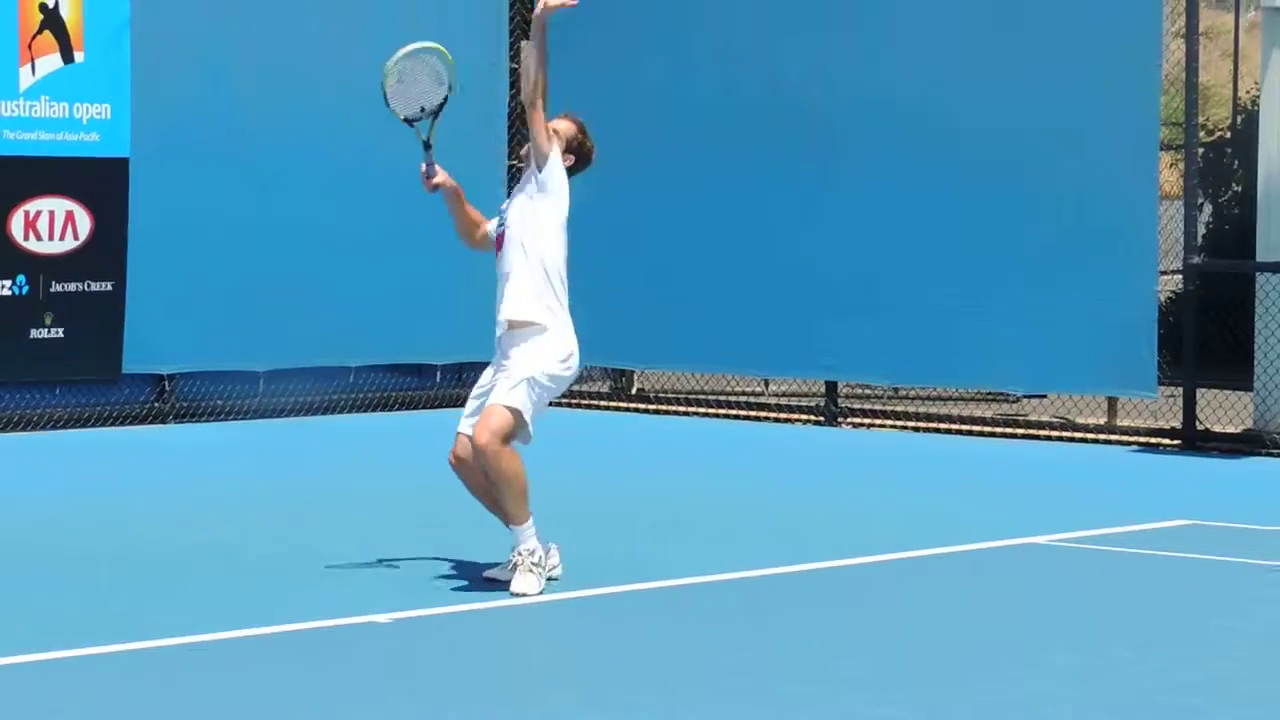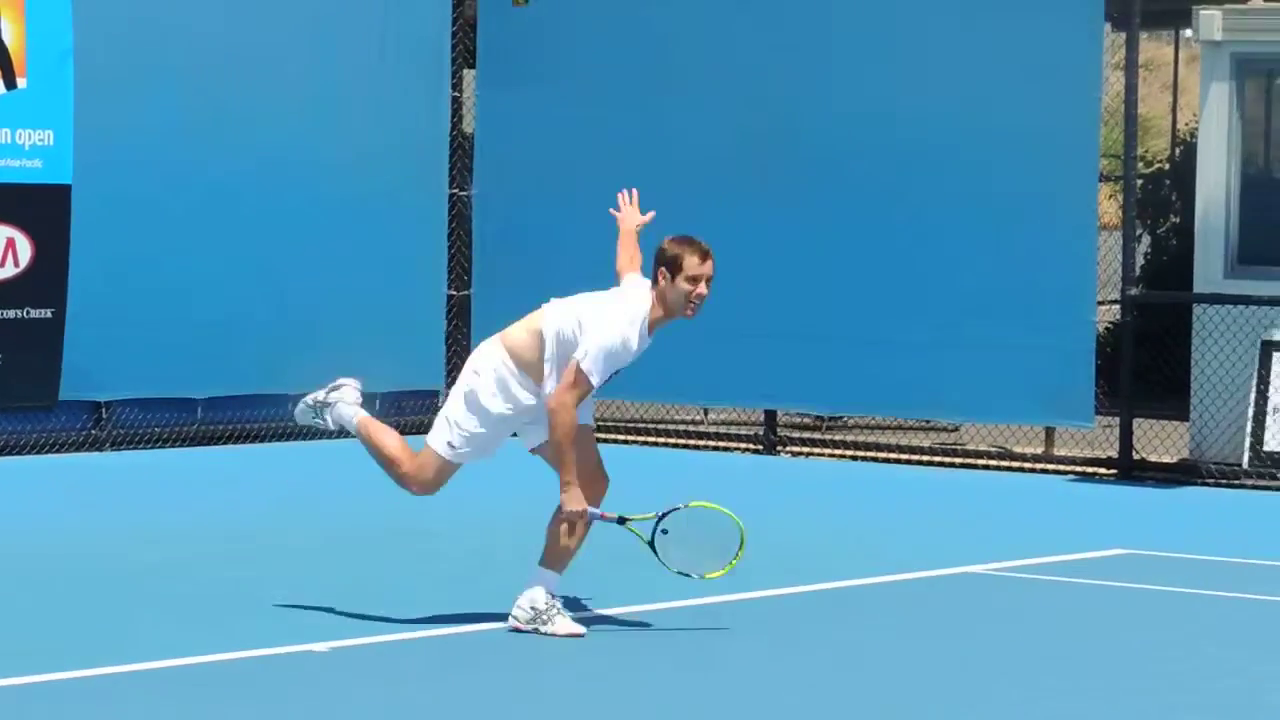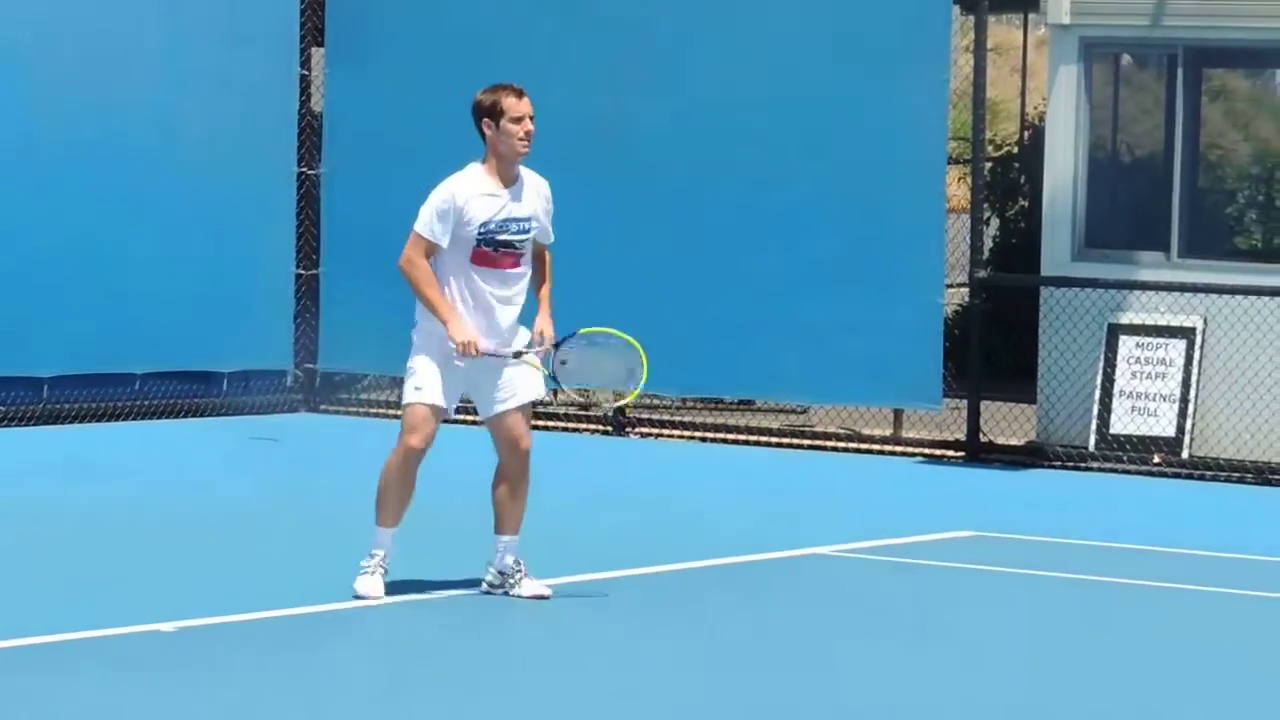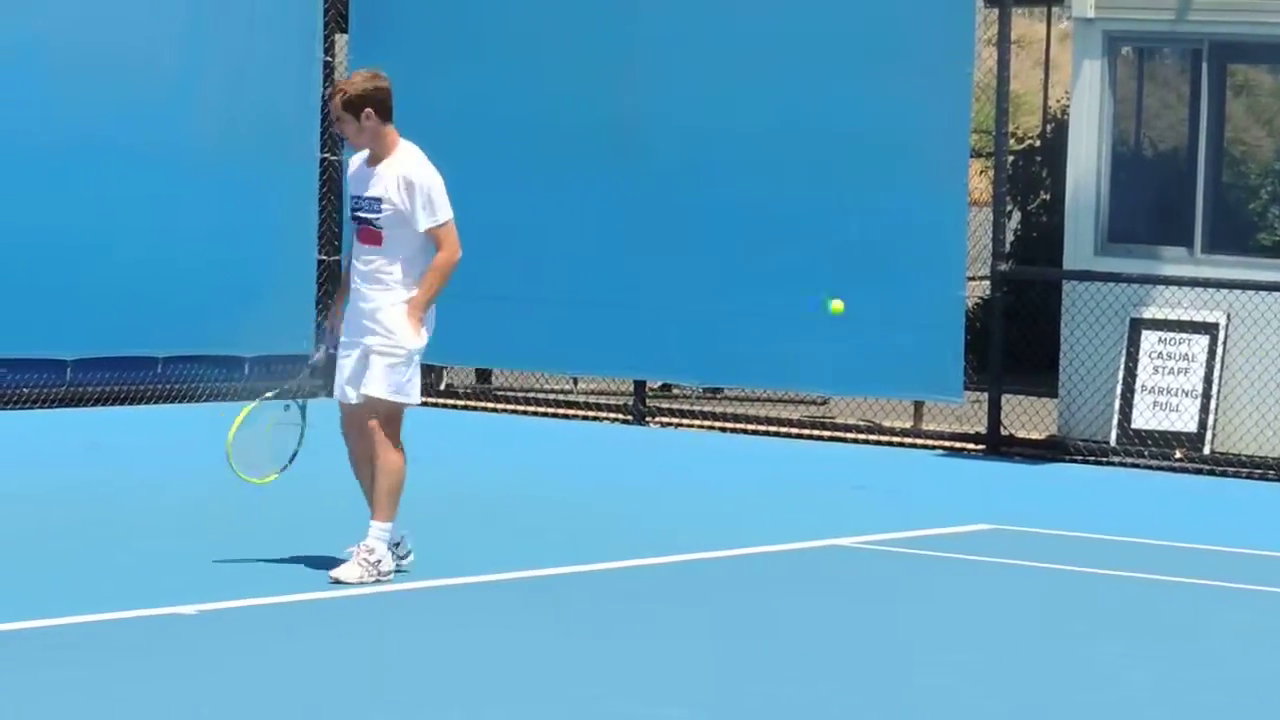
dt=1s
person 1, frame 1
left shoulder: (547, 186)
right shoulder: (522, 201)
left elbow: (531, 100)
right elbow: (477, 237)
right wrist: (451, 190)
left hip: (542, 346)
right hip: (511, 350)
left knee: (486, 440)
right knee: (464, 456)
left ankle: (531, 549)
right ankle: (531, 548)
person 1, frame 2
left shoulder: (640, 297)
right shoulder: (620, 331)
left elbow: (627, 261)
right elbow: (563, 403)
left wrist: (628, 224)
right wrist: (569, 485)
left hip: (546, 386)
right hip: (501, 378)
left knee: (593, 485)
right knee: (420, 477)
left ankle: (537, 601)
right ankle: (345, 405)
person 1, frame 3
left shoulder: (539, 190)
right shoulder: (456, 191)
right elbow: (413, 259)
left wrist: (544, 313)
right wrist: (453, 323)
left hip: (507, 345)
right hip: (446, 342)
left knee: (517, 449)
right knee: (413, 443)
left ankle: (505, 565)
right ankle: (379, 557)
person 1, frame 4
left shoulder: (415, 172)
right shoulder: (357, 168)
left elbow: (449, 251)
left wrist: (412, 312)
right wrist: (343, 301)
left hip: (399, 320)
right hip: (360, 319)
left knee: (381, 426)
right knee: (354, 428)
left ankle: (378, 549)
right ankle: (390, 535)
